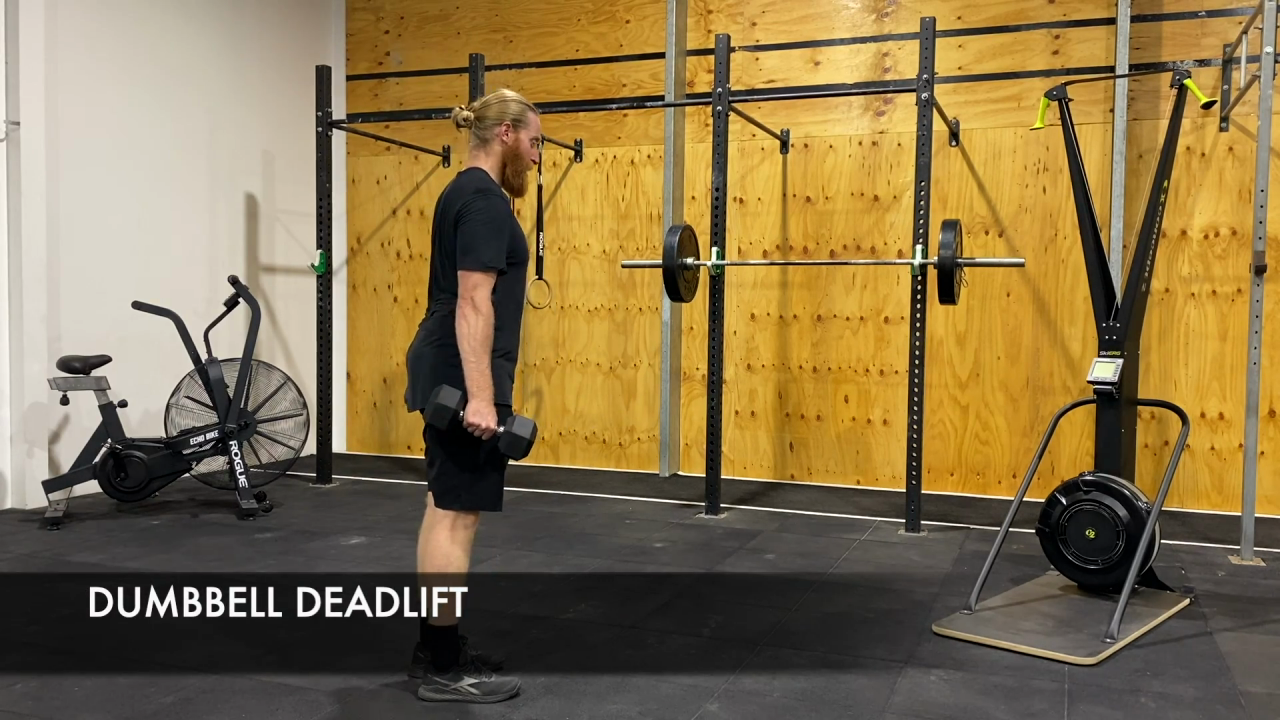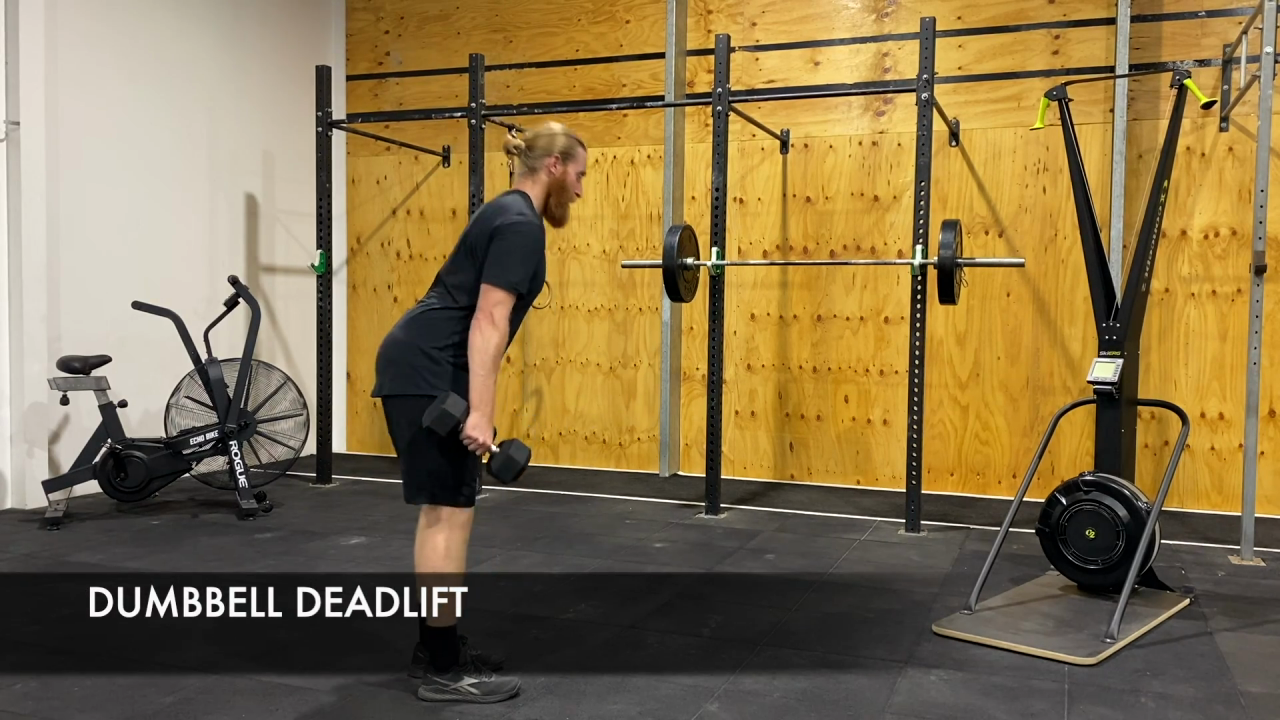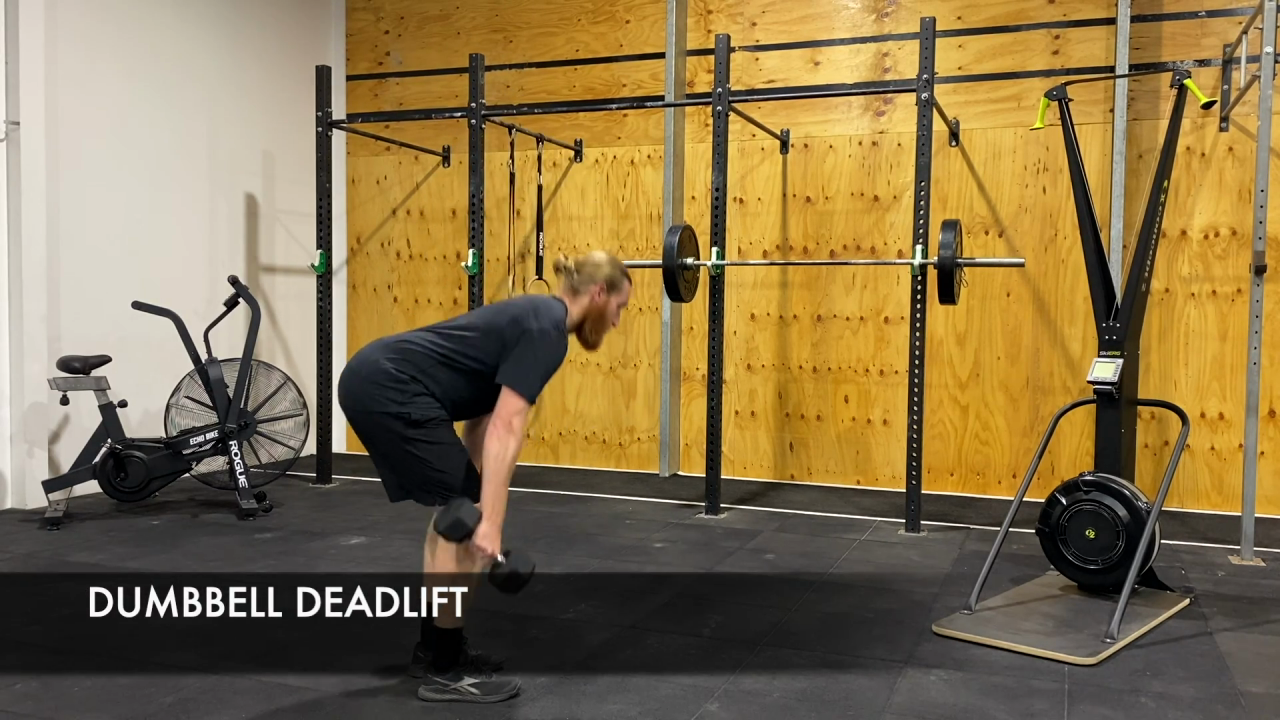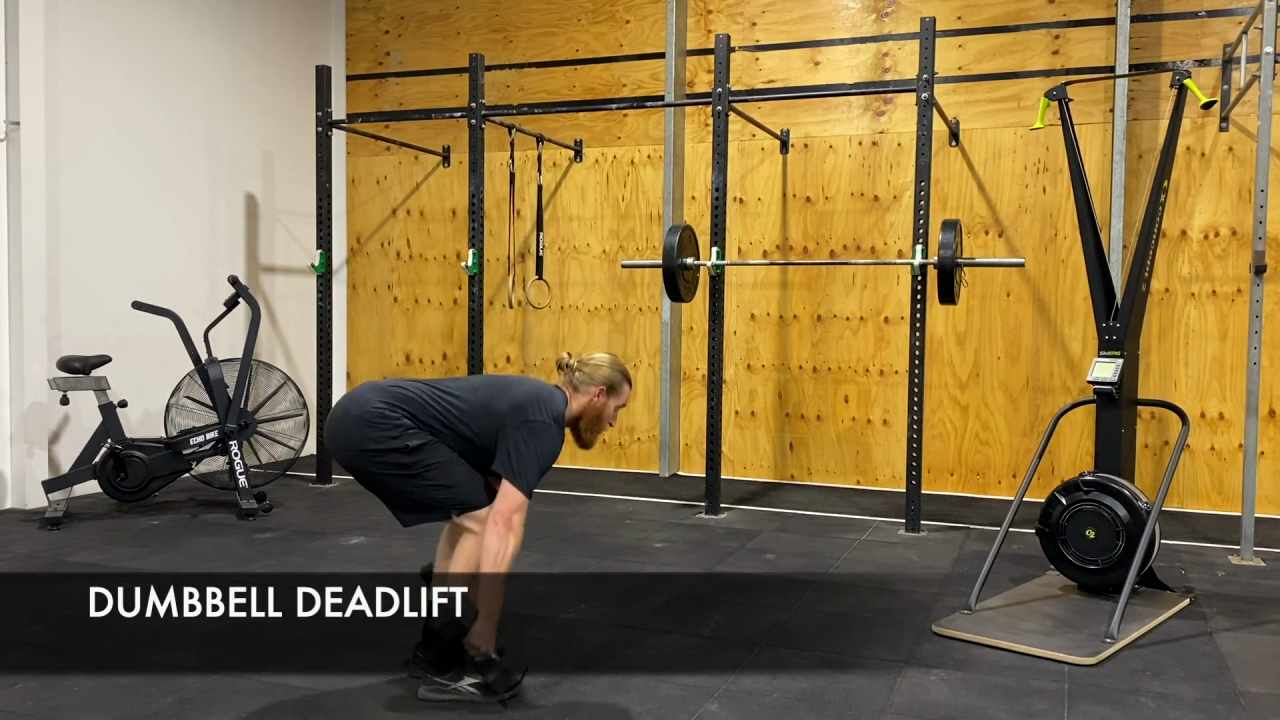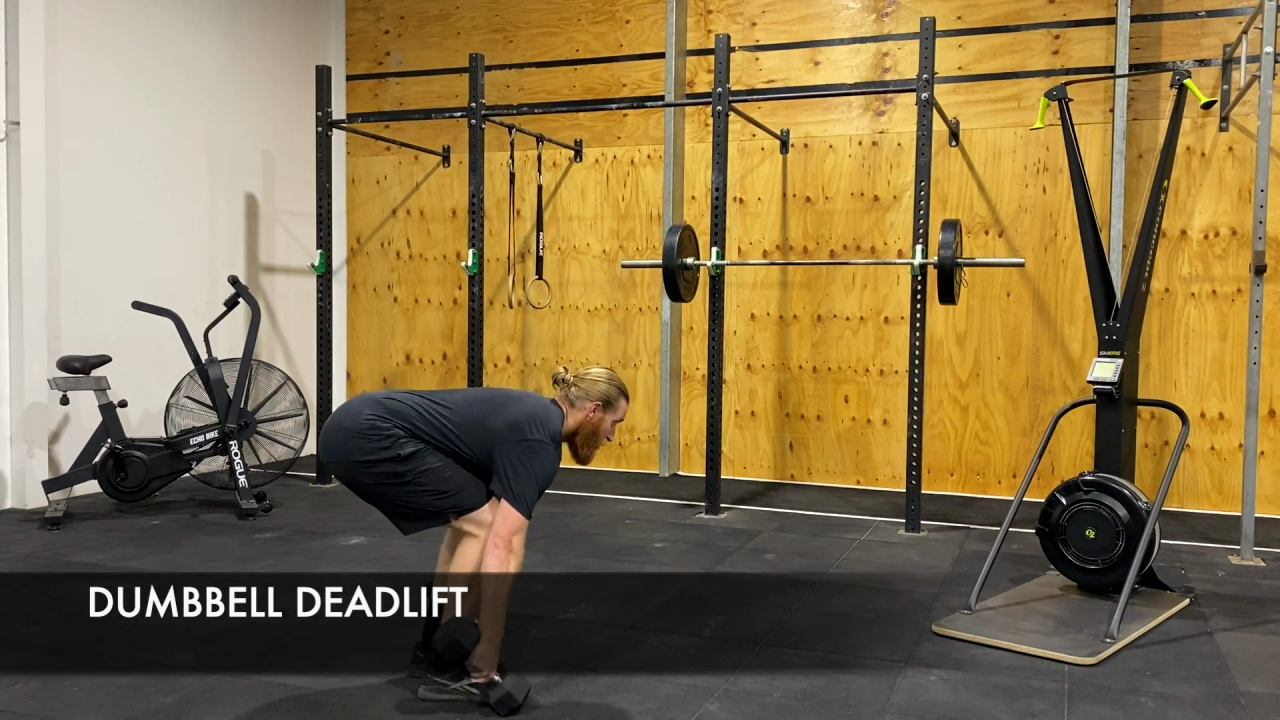
dt=0.4s
person 1, frame 1
left shoulder: (465, 193)
right shoulder: (485, 201)
right elbow: (473, 304)
right wrist: (481, 397)
left hip: (447, 372)
right hip: (462, 377)
left knee: (445, 509)
right knee: (457, 514)
left ankle: (436, 646)
right ankle: (444, 667)
person 1, frame 2
left shoulder: (507, 214)
right shoulder: (522, 225)
right elbow: (489, 322)
left wrist: (470, 405)
right wrist: (480, 414)
left hip: (415, 364)
right hip: (425, 372)
left knee: (441, 508)
right knee: (450, 511)
left ankle: (437, 646)
right ankle: (443, 667)
person 1, frame 3
left shoulder: (536, 317)
right shoulder: (545, 334)
left elbow: (486, 412)
right elbow: (505, 429)
left wrist: (465, 478)
right wrist: (489, 525)
left hip: (370, 380)
right hip: (385, 390)
left knee: (454, 505)
left ankle: (436, 646)
right ankle: (444, 668)
person 1, frame 4
left shoulder: (537, 401)
right shoulder: (543, 425)
left elbow: (488, 492)
right elbow: (505, 523)
right wrist: (486, 623)
left hip: (358, 418)
right hip: (373, 427)
left knee: (469, 511)
right knee: (480, 518)
left ankle: (436, 644)
right ankle: (445, 667)
person 1, frame 5
left shoulder: (534, 416)
right shoulder: (538, 443)
right elbow: (504, 545)
right wrist: (488, 648)
left hip: (355, 428)
right hip: (366, 438)
left knee: (471, 516)
right knee: (483, 523)
left ankle: (435, 645)
right ankle: (446, 666)
